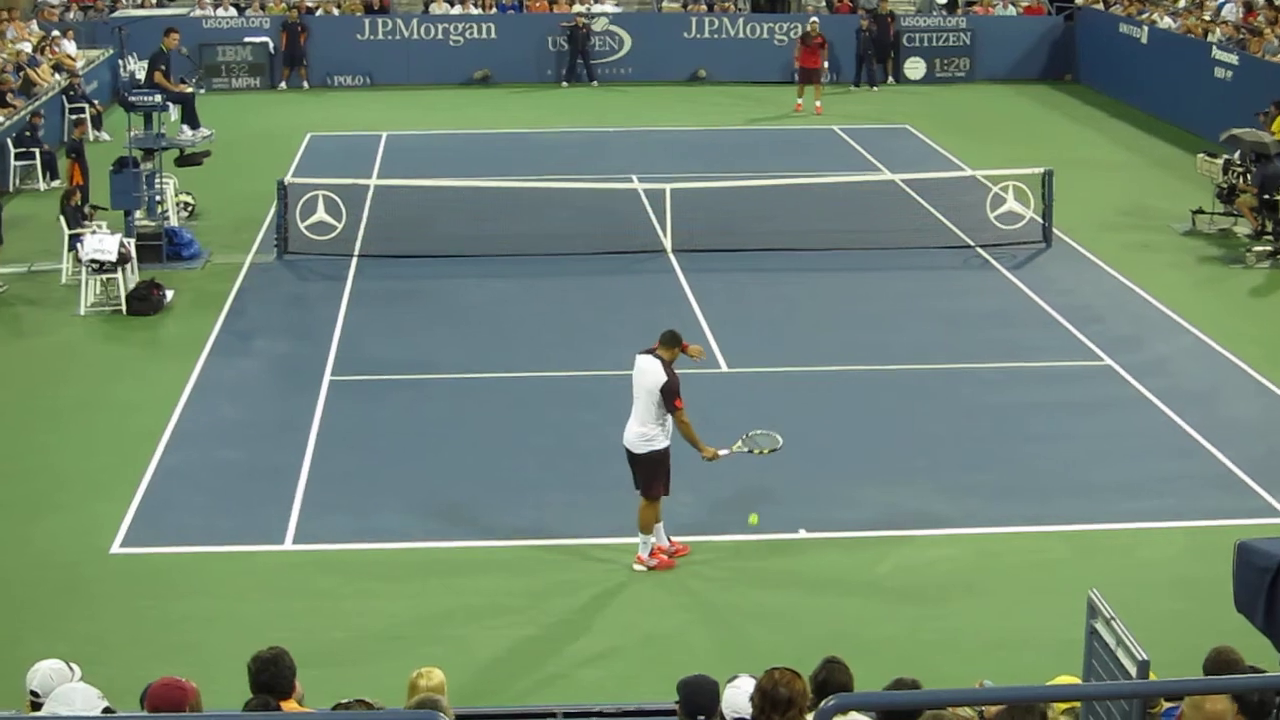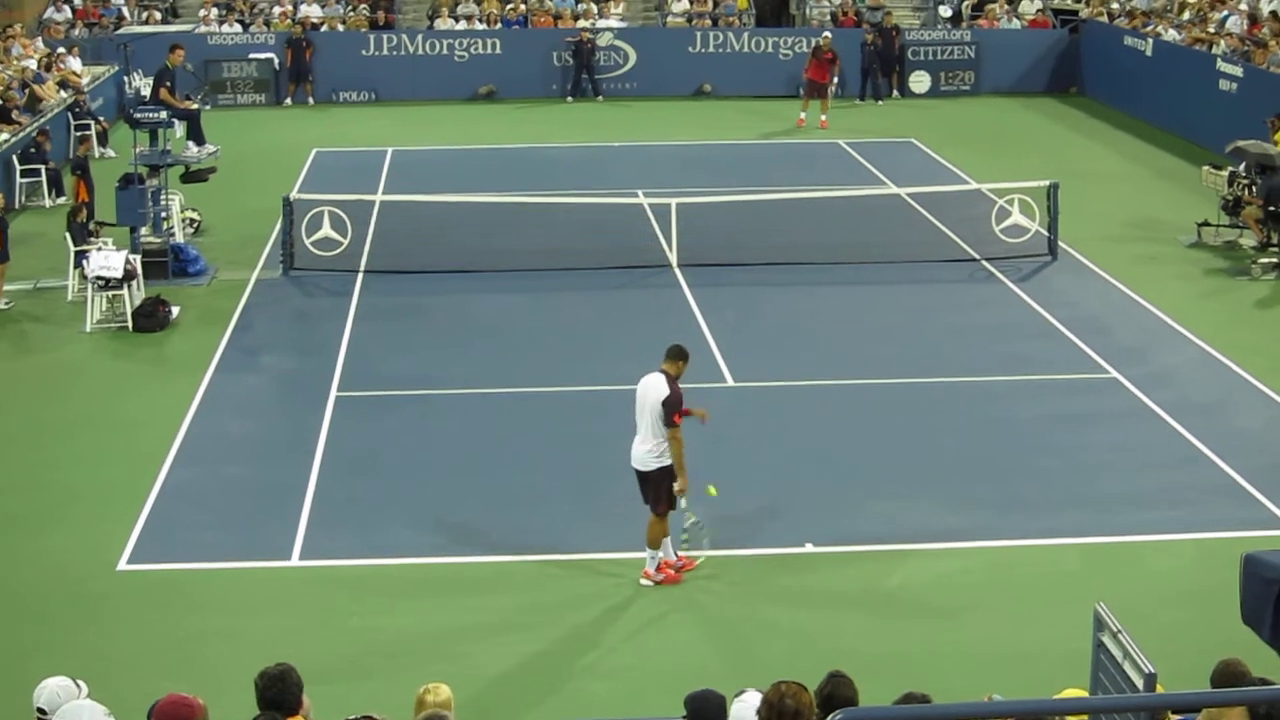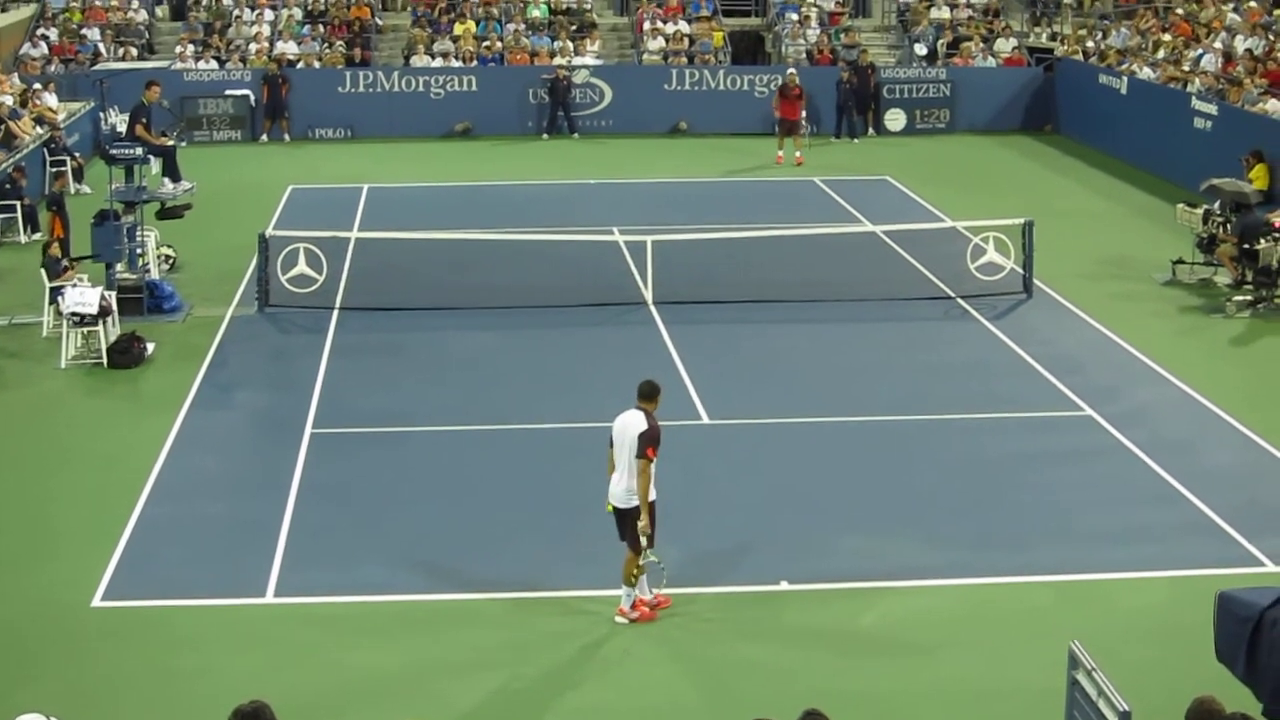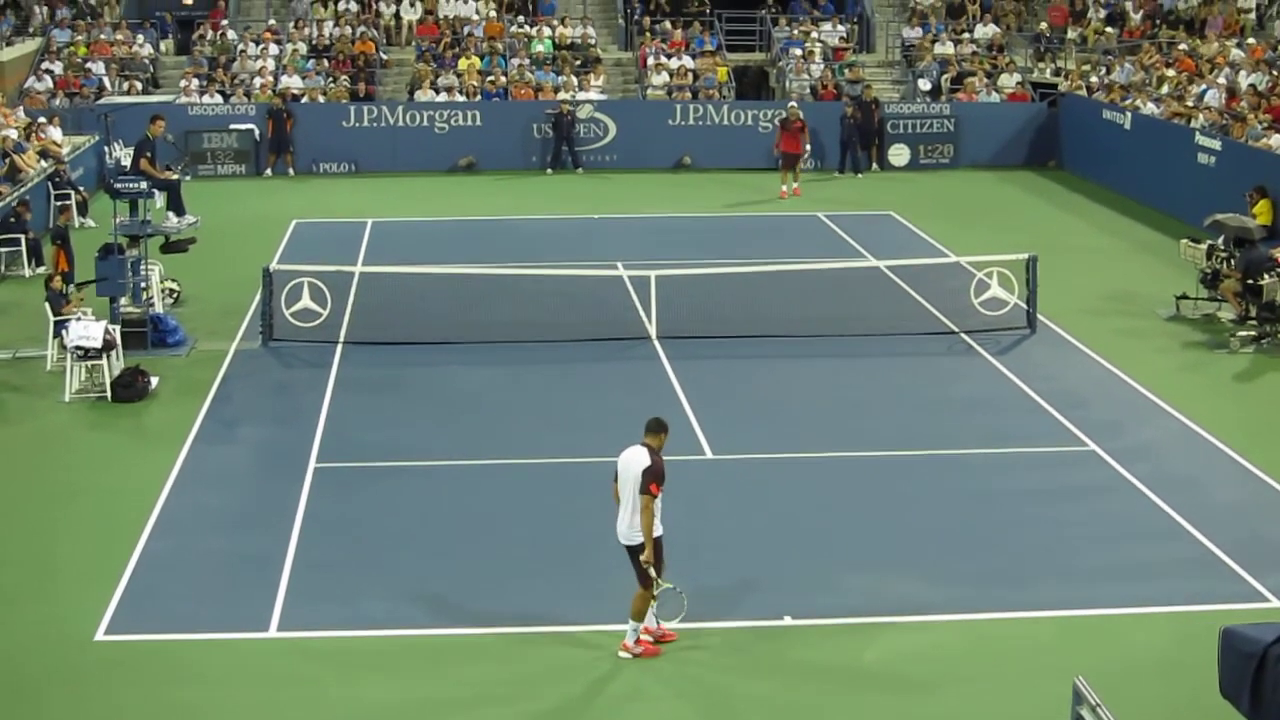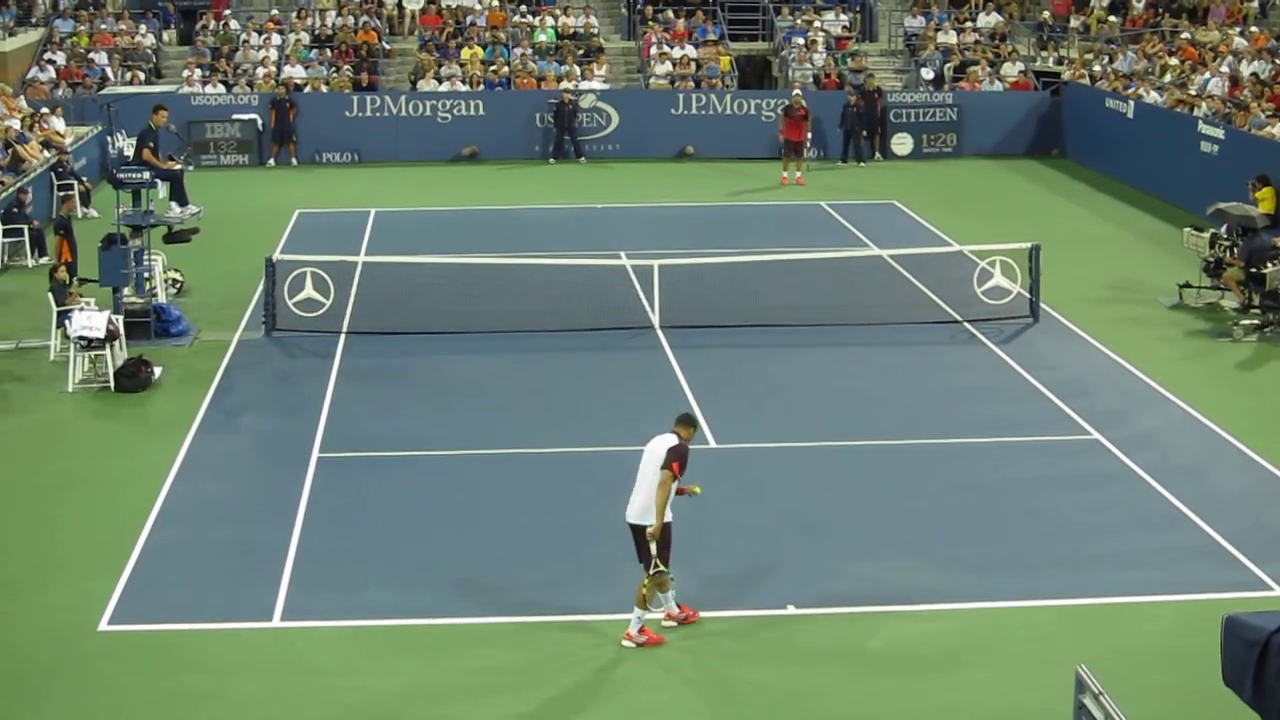
dt=0.5s
person 1, frame 1
left shoulder: (642, 358)
right shoulder: (668, 378)
left elbow: (661, 345)
right elbow: (681, 420)
left wrist: (686, 348)
right wrist: (702, 449)
left hip: (633, 439)
right hip: (652, 445)
left knee: (653, 495)
right knee: (650, 499)
left ankle: (662, 543)
right ankle: (644, 556)
person 1, frame 2
left shoulder: (646, 380)
right shoulder: (672, 392)
right elbow: (673, 438)
left wrist: (690, 411)
right wrist: (682, 476)
left hip: (640, 456)
right hip: (658, 462)
left knee: (662, 511)
right knee: (658, 514)
left ankle: (669, 559)
right ankle: (651, 571)
person 1, frame 3
left shoulder: (621, 418)
right shoulder: (650, 427)
right elbow: (643, 470)
right wrist: (645, 512)
left hip: (617, 494)
right hip: (635, 498)
left knee: (637, 549)
right knee: (636, 551)
left ankle: (644, 596)
right ankle: (626, 608)
person 1, frame 4
left shoulder: (626, 454)
right shoulder: (654, 463)
left elbow: (617, 493)
right elbow: (646, 506)
right wrist: (649, 547)
left hip: (625, 529)
right hip: (642, 534)
left knee: (655, 575)
right knee: (647, 586)
left ankle: (649, 627)
right ankle: (630, 643)
person 1, frame 5
left shoulder: (657, 441)
right shoulder: (679, 447)
right elbow: (664, 482)
left wrist: (681, 490)
right wrist: (658, 522)
left hip: (636, 513)
right hip: (651, 518)
left knee: (659, 566)
right knee: (654, 573)
left ankle: (673, 612)
right ankle: (634, 632)
